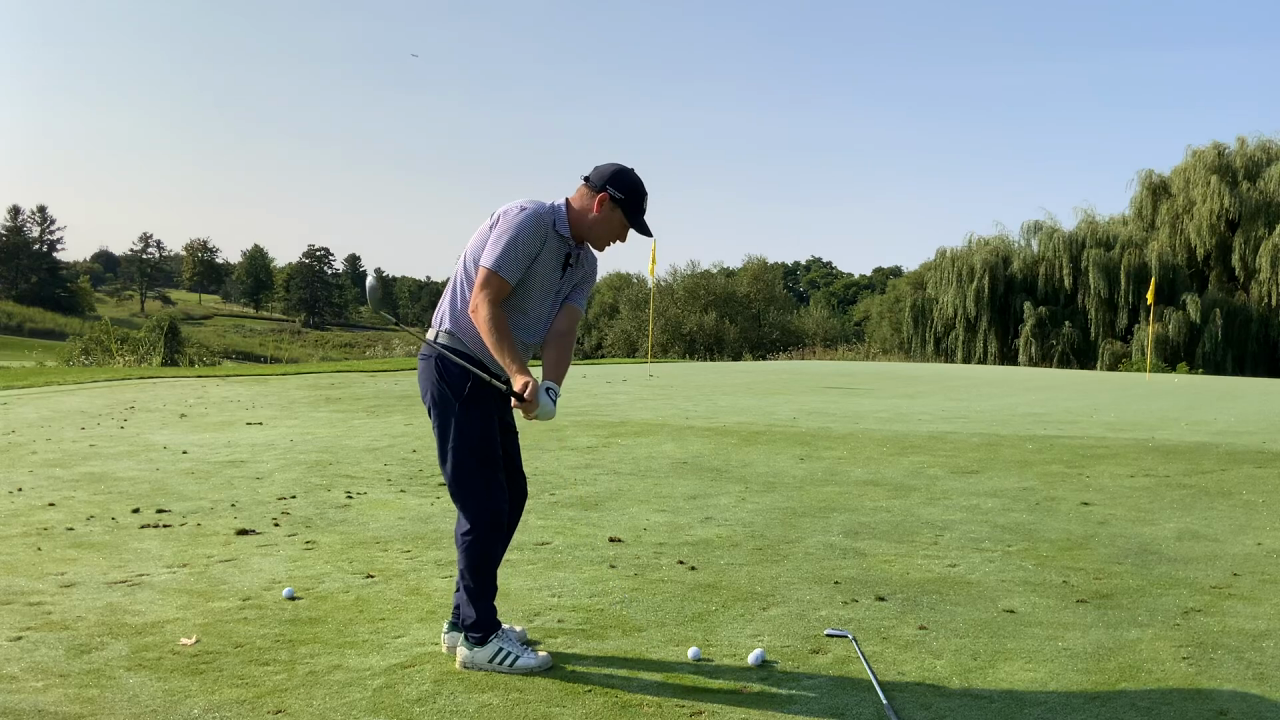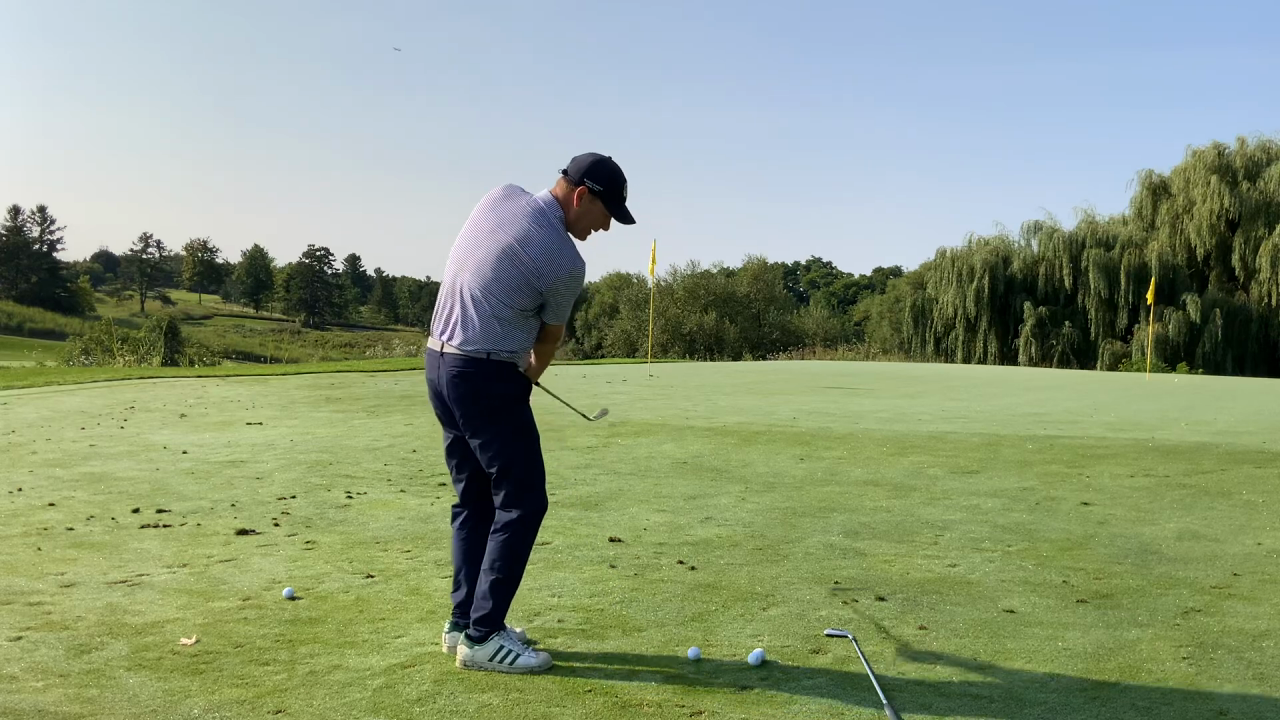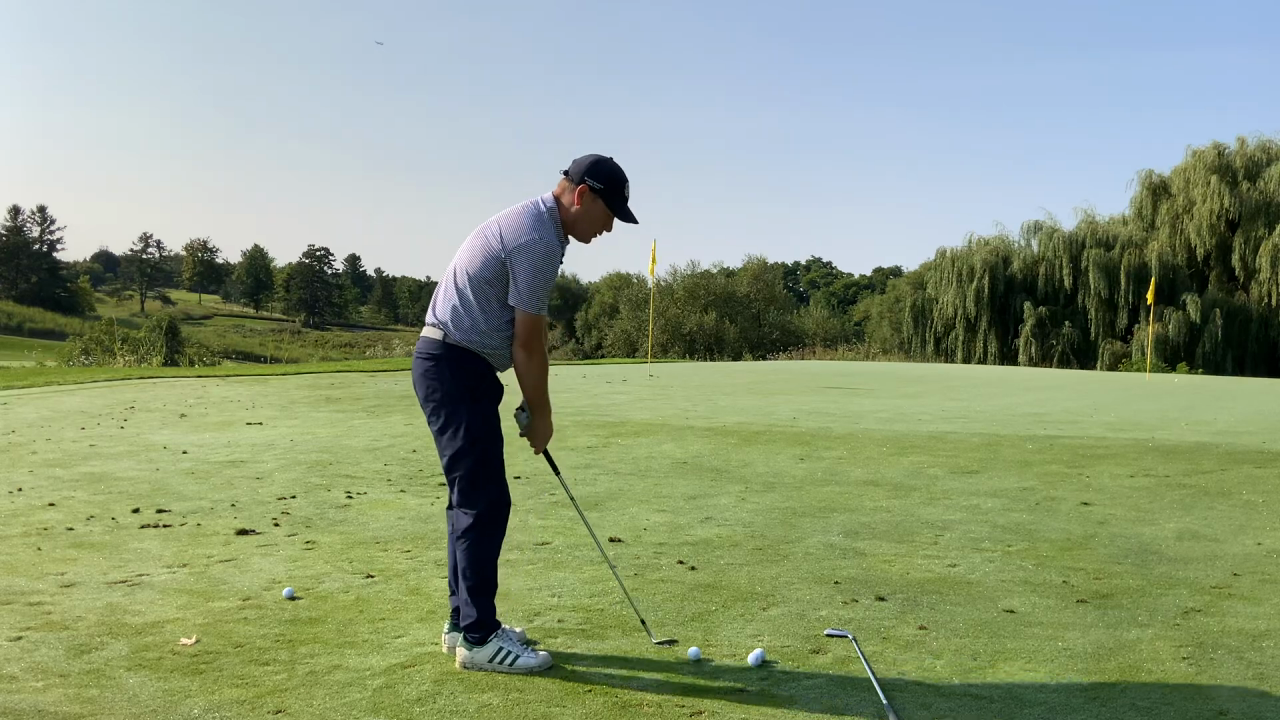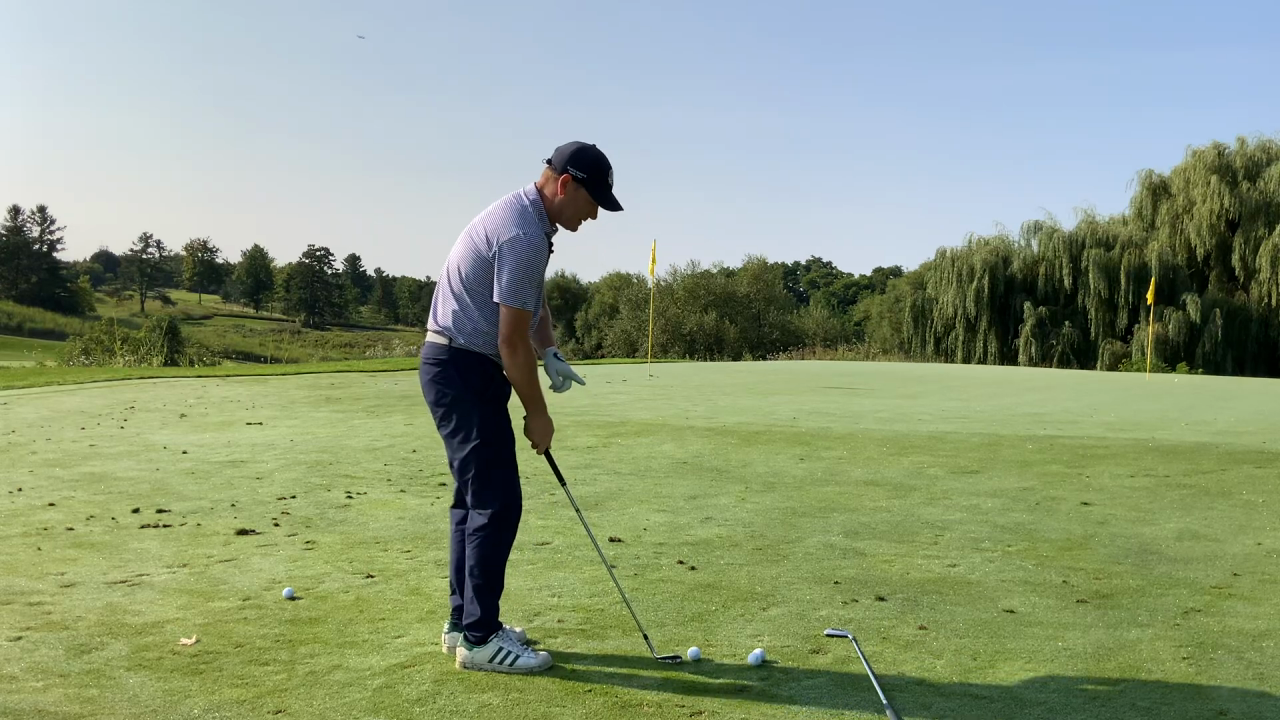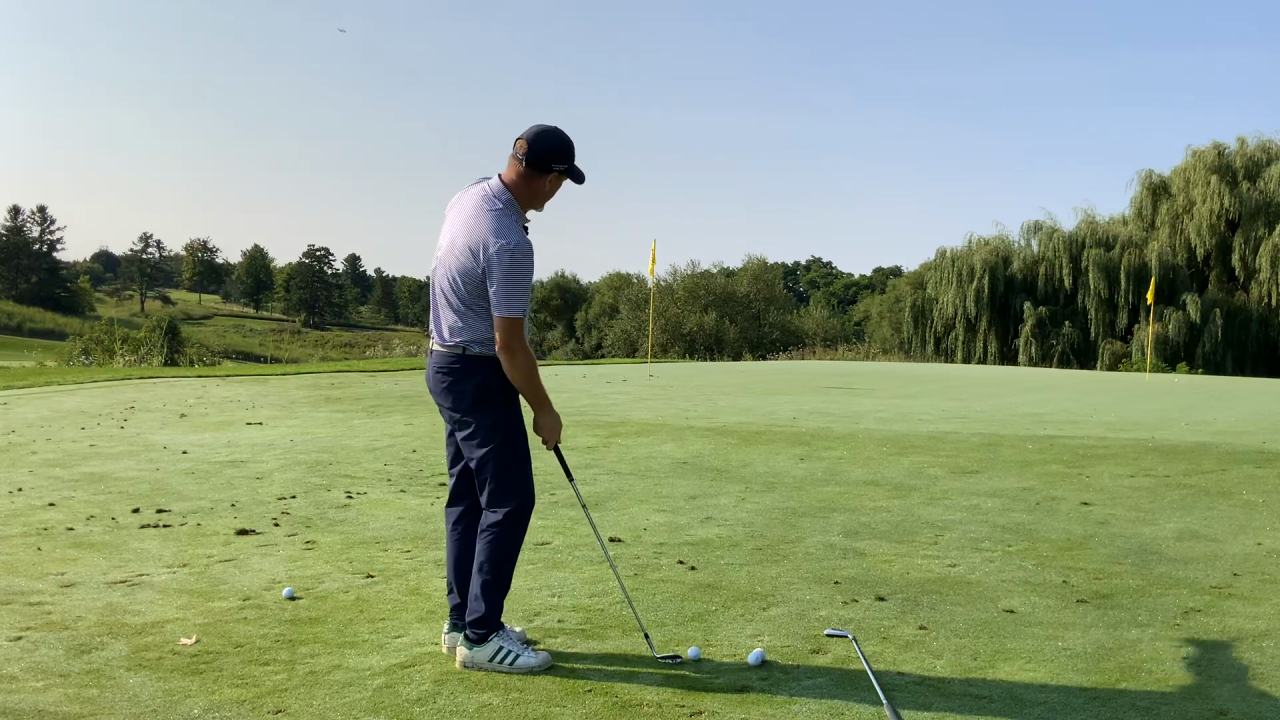
dt=0.7s
person 1, frame 1
left shoulder: (583, 263)
right shoulder: (527, 220)
left elbow: (562, 332)
right elbow: (482, 305)
left wrist: (549, 390)
right wrist: (519, 374)
left hip: (485, 376)
right hip: (455, 369)
left knee: (508, 496)
right knee: (484, 503)
left ankle: (466, 621)
right ankle: (479, 639)
person 1, frame 2
left shoulder: (502, 197)
right shoulder: (565, 262)
right elbow: (549, 338)
right wrist: (534, 367)
left hip: (442, 364)
right hip: (486, 378)
left knee: (476, 498)
right knee: (522, 502)
left ankle: (465, 622)
right ankle: (482, 636)
person 1, frame 3
left shoulder: (536, 224)
right shoulder: (538, 240)
left elbow: (532, 331)
right elbow: (527, 345)
left wrist: (533, 403)
right wrist: (542, 416)
left hip: (454, 367)
right hip: (454, 368)
left knee: (470, 498)
right knee: (485, 501)
left ankle: (466, 621)
right ankle: (478, 637)
person 1, frame 4
left shoulder: (523, 215)
right shoulder: (524, 235)
left elbow: (533, 304)
right elbow: (511, 340)
left wrist: (551, 353)
right wrist: (537, 413)
left hip: (457, 367)
right hip: (464, 371)
left knee: (475, 498)
right knee: (497, 502)
left ankle: (464, 621)
right ankle: (480, 637)
person 1, frame 5
left shoulder: (472, 195)
right shoulder: (509, 243)
right elbow: (509, 345)
left wrist: (524, 204)
right wrist: (544, 411)
left hip: (449, 365)
right hip: (478, 376)
left knee: (468, 498)
right knee: (508, 501)
left ankle: (462, 621)
right ankle: (480, 636)
